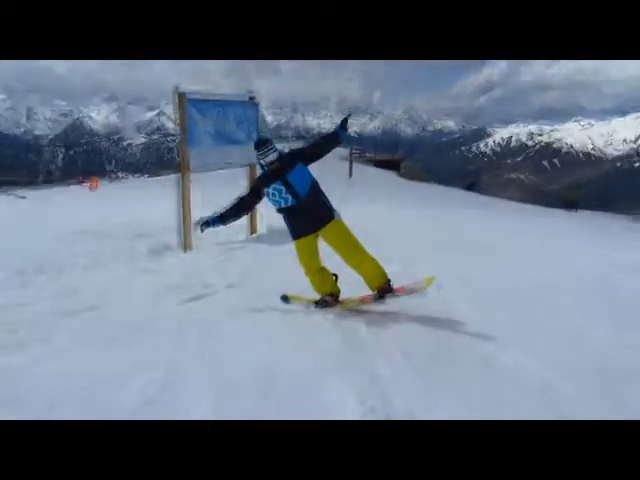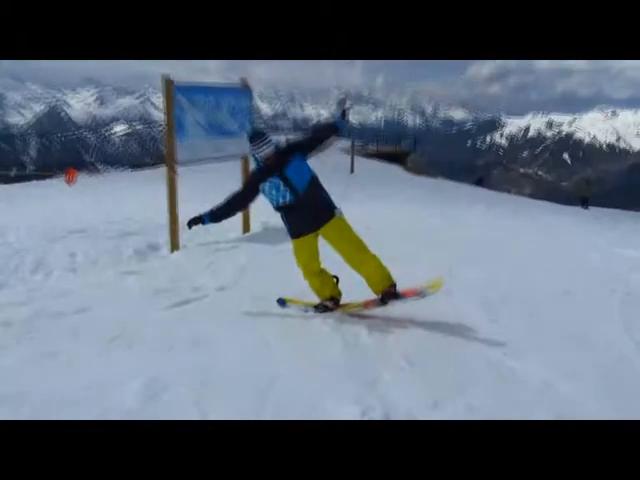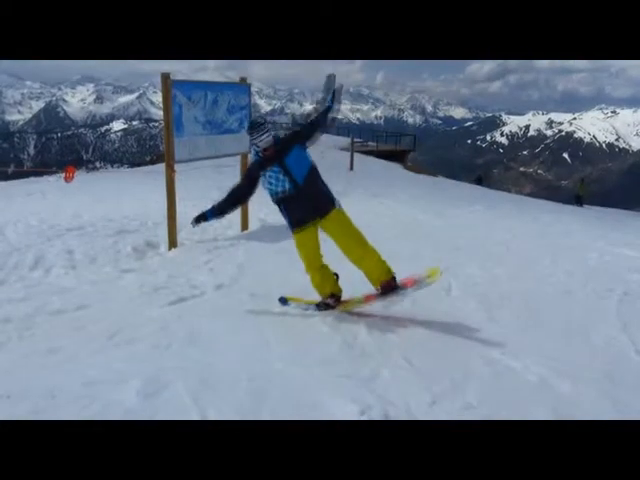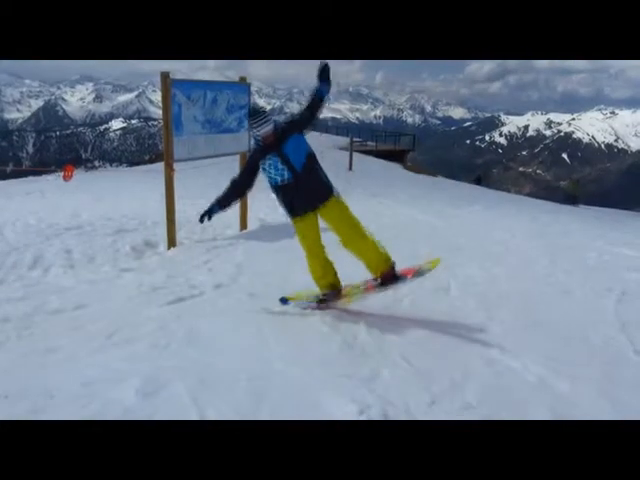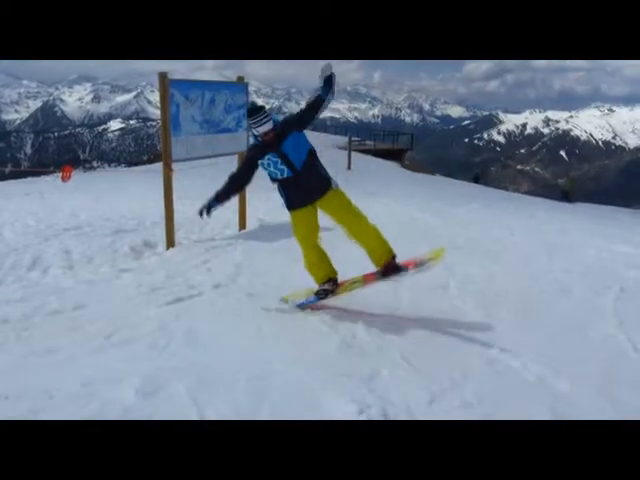
dt=0.2s
person 1, frame 1
left shoulder: (295, 159)
right shoulder: (262, 183)
left elbow: (320, 146)
right elbow: (242, 205)
left wrist: (340, 131)
right wrist: (214, 220)
left hip: (323, 216)
right hip: (300, 229)
left knee: (352, 252)
right knee: (310, 267)
left ankle: (381, 284)
right ankle: (329, 293)
person 1, frame 2
left shoulder: (292, 152)
right shoulder: (257, 178)
left elbow: (318, 135)
right elbow: (236, 202)
left wrist: (340, 117)
right wrist: (207, 217)
left hip: (324, 213)
right hip: (299, 227)
left knee: (354, 251)
right knee: (309, 268)
left ankle: (385, 287)
right ankle: (330, 296)
person 1, frame 3
left shoulder: (292, 142)
right shoulder: (257, 169)
left elbow: (316, 124)
right elbow: (237, 196)
left wrist: (331, 100)
right wrist: (210, 214)
left hip: (324, 205)
right hip: (299, 220)
left knee: (354, 245)
right knee: (311, 262)
left ankle: (385, 281)
right ankle: (330, 294)
person 1, frame 4
left shoulder: (291, 130)
right shoulder: (257, 157)
left elbow: (312, 109)
right elbow: (240, 186)
left wrist: (323, 84)
right wrist: (216, 206)
left hip: (323, 194)
right hip: (298, 208)
left knee: (352, 235)
right knee: (313, 252)
left ankle: (384, 271)
right ankle: (329, 287)
person 1, frame 5
left shoulder: (291, 125)
right shoulder: (256, 152)
left elbow: (313, 107)
right elbow: (239, 179)
left wrist: (327, 87)
right wrist: (215, 200)
left hip: (322, 186)
right hip: (297, 201)
left knee: (354, 223)
right knee: (308, 244)
left ankle: (386, 261)
right ankle: (326, 280)
